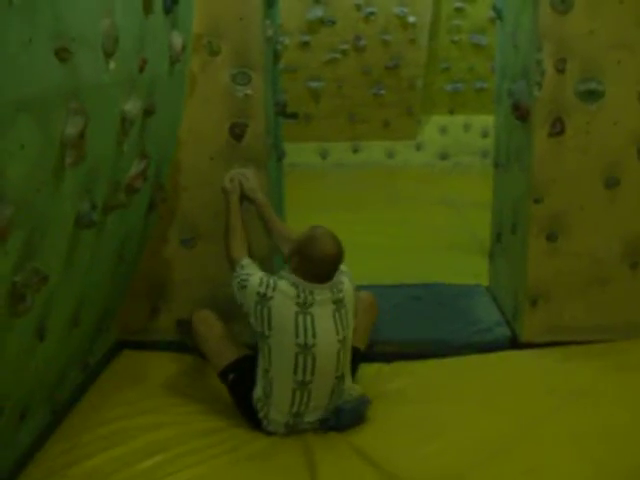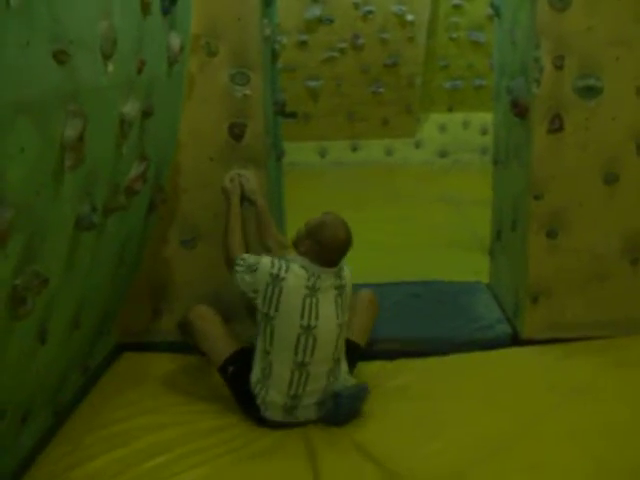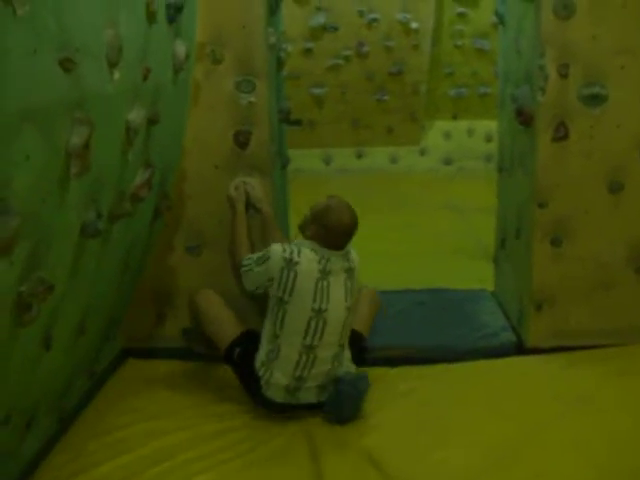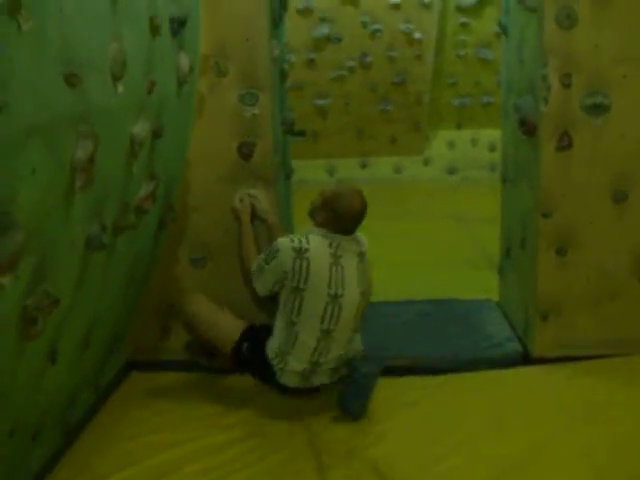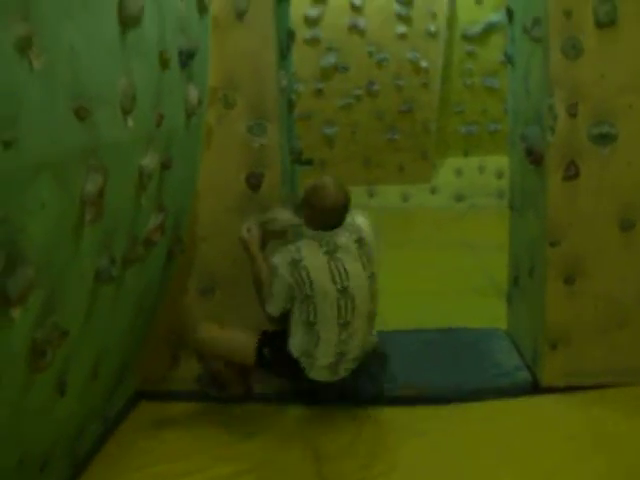
dt=0.2s
person 1, frame 1
left shoulder: (268, 292)
right shoulder: (344, 285)
left elbow: (239, 257)
right elbow: (289, 245)
left wrist: (233, 199)
right wrist: (258, 198)
left hip: (273, 422)
right hip: (335, 411)
left knee: (201, 319)
right knee: (366, 299)
person 1, frame 2
left shoulder: (276, 273)
right shoulder: (342, 275)
left elbow: (235, 261)
right elbow: (281, 249)
left wrist: (233, 201)
right wrist: (258, 200)
left hip: (270, 411)
right hip: (330, 400)
left knee: (197, 313)
right knee: (367, 297)
person 1, frame 3
left shoulder: (286, 259)
right shoulder: (350, 262)
left elbow: (243, 269)
left wrist: (239, 209)
right wrist: (263, 208)
left hip: (273, 392)
right hip: (331, 389)
left knee: (202, 297)
right knee: (369, 294)
left ankle: (218, 348)
person 1, frame 4
left shoulder: (294, 249)
right shoulder: (360, 246)
left elbow: (259, 283)
left wrist: (245, 221)
right wrist: (271, 221)
left hip: (285, 374)
right hip: (338, 368)
left knee: (193, 306)
left ankle: (223, 354)
person 1, frame 5
left shoulder: (292, 261)
right shoulder: (361, 229)
left elbow: (272, 309)
left wrist: (255, 250)
left hip: (312, 368)
right hip: (359, 356)
left knee: (203, 336)
